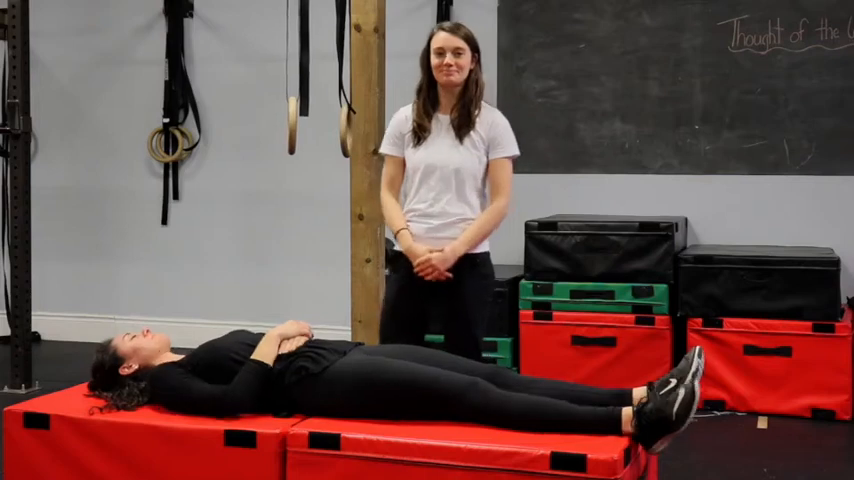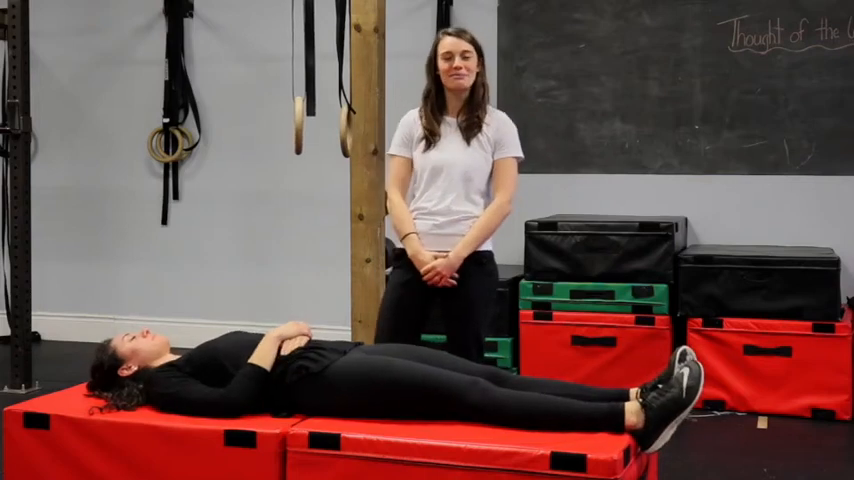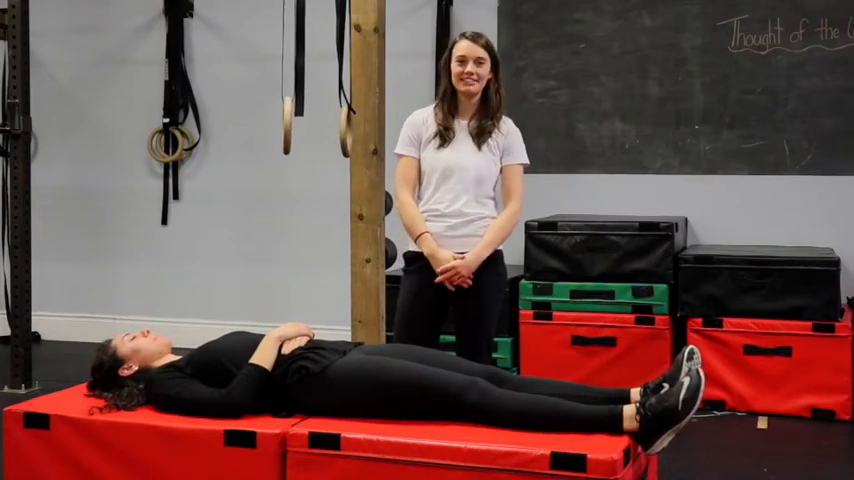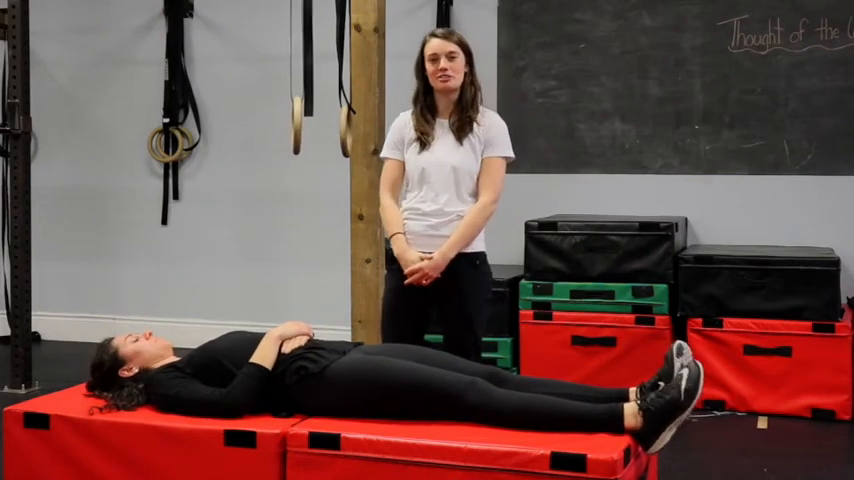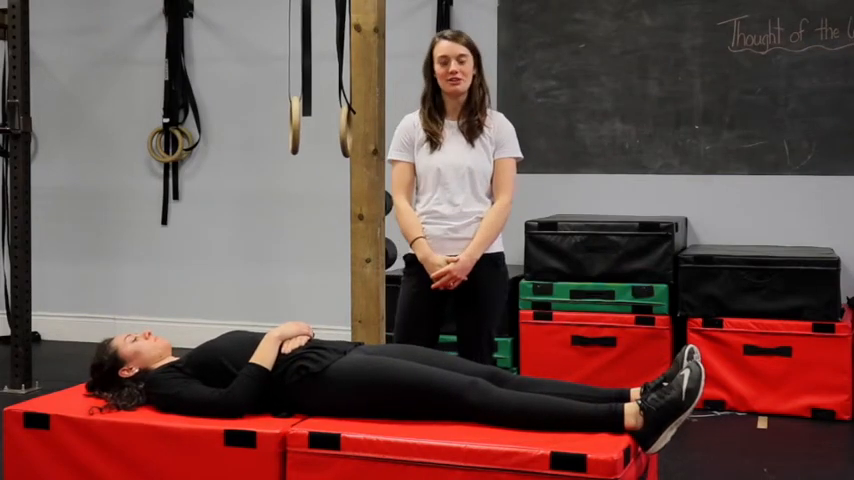
dt=1s
person 1, frame 1
left shoulder: (191, 360)
right shoulder: (167, 383)
right elbow: (236, 399)
left wrist: (283, 336)
right wrist: (273, 337)
left hip: (340, 356)
right hip: (319, 382)
left knee: (490, 374)
right knee: (474, 396)
left ankle: (640, 395)
right ankle: (632, 421)
person 1, frame 2
left shoulder: (192, 359)
right shoulder: (165, 384)
right elbow: (236, 400)
left wrist: (282, 337)
right wrist: (274, 339)
left hip: (340, 355)
right hip: (318, 383)
left knee: (490, 376)
right knee: (472, 397)
left ankle: (636, 396)
right ankle: (633, 419)
person 1, frame 3
left shoulder: (194, 359)
right shoulder: (166, 386)
right elbow: (237, 402)
left wrist: (287, 337)
right wrist: (275, 339)
left hip: (339, 354)
right hip: (318, 383)
left knee: (488, 374)
right knee: (473, 397)
left ankle: (638, 397)
right ankle: (632, 421)
person 1, frame 4
left shoulder: (192, 359)
right shoulder: (166, 387)
right elbow: (236, 402)
left wrist: (288, 335)
right wrist: (274, 339)
left hip: (339, 354)
right hip: (318, 382)
left knee: (492, 375)
right knee: (474, 396)
left ankle: (637, 395)
right ankle: (633, 419)
person 1, frame 5
left shoulder: (192, 359)
right shoulder: (166, 386)
right elbow: (236, 402)
left wrist: (288, 336)
right wrist: (274, 339)
left hip: (341, 354)
right hip: (318, 382)
left knee: (490, 375)
right knee: (474, 397)
left ankle: (636, 396)
right ankle: (633, 420)
person 2, frame 1
left shoulder: (492, 123)
right shoulder: (405, 120)
left elbow: (499, 202)
right elbow: (389, 193)
left wrist: (452, 252)
right wrist: (408, 244)
left hip: (468, 262)
right hip: (409, 260)
person 2, frame 2
left shoulder: (498, 125)
right shoulder: (413, 122)
left elbow: (503, 201)
right elbow: (395, 195)
left wrist: (455, 256)
right wrist: (416, 251)
left hip: (472, 261)
right hip: (413, 258)
left knee: (465, 362)
person 2, frame 3
left shoulder: (504, 131)
right shoulder: (420, 122)
left elbow: (513, 206)
right elbow: (404, 195)
left wrist: (473, 259)
right wrist: (434, 252)
left hip: (483, 262)
right hip: (424, 259)
left knee: (474, 363)
person 2, frame 4
left shoulder: (489, 125)
right shoulder: (404, 125)
left elbow: (487, 200)
right elbow: (388, 196)
left wrist: (442, 257)
right wrist: (402, 251)
left hip: (465, 260)
right hip: (407, 261)
left knee: (463, 362)
person 2, frame 5
left shoulder: (497, 126)
right shoulder: (412, 126)
left elbow: (503, 201)
right elbow: (401, 199)
left wrist: (468, 258)
right wrist: (427, 255)
left hip: (483, 261)
right hip: (424, 261)
left knee: (476, 362)
